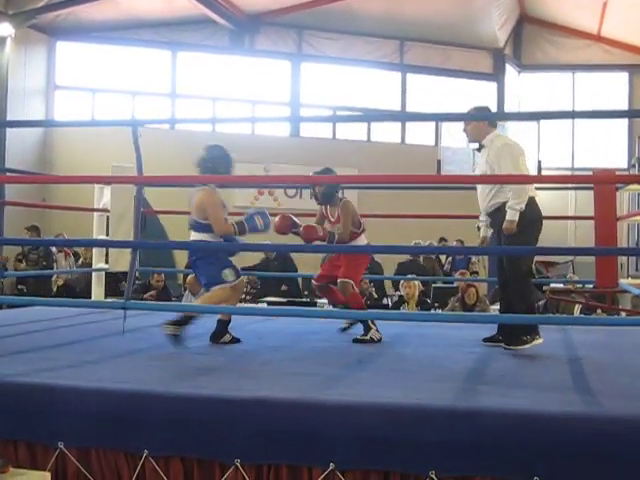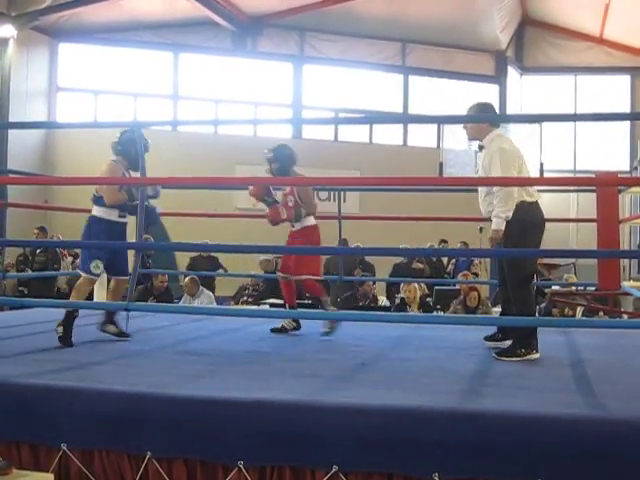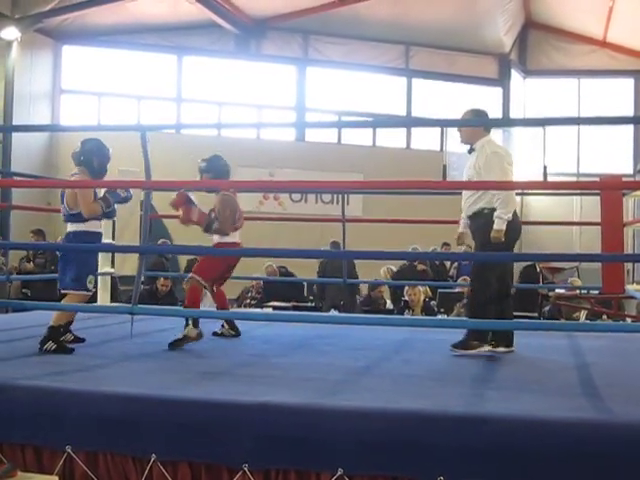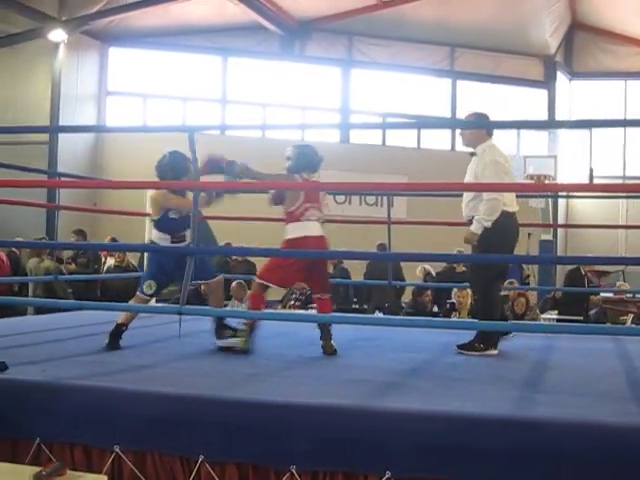
dt=0.7s
person 1, frame 1
left shoulder: (502, 146)
right shoulder: (486, 152)
left elbow: (518, 182)
left wrist: (512, 216)
right wrist: (485, 229)
left hip: (519, 216)
right hip: (503, 218)
left knee: (517, 272)
right knee: (506, 276)
left ankle: (529, 331)
right ankle: (508, 332)
person 1, frame 2
left shoulder: (499, 148)
right shoulder: (492, 148)
left elbow: (506, 189)
left wrist: (497, 225)
right wrist: (500, 224)
left hip: (520, 219)
right hip: (516, 220)
left knee: (519, 281)
right knee: (508, 279)
left ankle: (527, 345)
right ankle: (508, 331)
person 1, frame 3
left shoulder: (492, 152)
right shoulder: (477, 155)
left elbow: (504, 191)
left wrist: (500, 225)
right wrist: (463, 226)
left hip: (495, 225)
right hip: (486, 223)
left knee: (482, 281)
right knee: (498, 283)
left ankle: (477, 337)
right ankle: (502, 339)
person 1, frame 4
left shoulder: (491, 158)
right shoulder: (480, 158)
left elbow: (494, 199)
left wrist: (476, 228)
right wrist: (477, 228)
left hip: (496, 227)
right hip: (488, 228)
left knee: (486, 283)
right knee: (480, 281)
left ankle: (487, 341)
right ankle: (494, 329)
person 2, frame 1
left shoulder: (205, 191)
right shoulder: (210, 195)
right elbow: (221, 229)
right wrist: (247, 225)
left hip: (211, 248)
right hip: (205, 250)
left knee: (238, 284)
right knee: (222, 291)
left ankle: (221, 332)
right ankle: (178, 322)
person 2, frame 2
left shoulder: (126, 172)
right shoulder: (113, 168)
right elbow: (111, 199)
left wrist: (139, 207)
right wrist: (137, 192)
left hip: (116, 230)
right hip: (99, 228)
left knee: (121, 278)
right knee: (90, 277)
left ankle: (109, 321)
right ankle: (65, 323)
person 2, frame 3
left shoulder: (77, 180)
right shoulder: (82, 180)
right elbow: (88, 211)
left wrist: (106, 204)
right wrist: (110, 198)
left hip: (79, 240)
right hip: (83, 241)
left knee: (83, 291)
right knee: (79, 291)
left ankle: (63, 331)
right ankle: (49, 338)
person 2, frame 4
left shoulder: (180, 189)
right shoulder: (159, 195)
right elbow: (190, 205)
right wrist: (214, 192)
left hip: (184, 249)
right hip: (161, 252)
left knee: (215, 282)
right knee: (144, 295)
right ankle: (115, 334)
person 3, frame 1
left shoulder: (345, 206)
right shoulder: (324, 208)
left elbow: (345, 237)
right elbow: (313, 233)
left wrist: (323, 234)
right wrist: (294, 226)
left hip: (359, 251)
right hip: (341, 251)
left knee: (344, 286)
right knee: (320, 284)
left ankle: (371, 328)
person 3, frame 2
left shoulder: (299, 183)
right shoulder: (286, 184)
left elbow: (311, 210)
left wrist: (288, 214)
right wrist: (268, 199)
left hip: (307, 231)
right hip: (296, 232)
left knee: (304, 276)
right knee: (285, 275)
left ankle: (330, 313)
right ankle: (292, 321)
person 3, frame 3
left shoulder: (225, 197)
right shoulder: (222, 196)
left elbow: (225, 229)
right elbow: (213, 223)
left wrist: (200, 219)
right wrist: (191, 207)
left hip: (226, 246)
right hip: (227, 247)
left knee: (193, 283)
right knee: (212, 285)
left ankle: (192, 330)
right ankle: (230, 327)
person 3, frame 4
left shoulder: (290, 180)
left elbow: (253, 176)
left wrist: (225, 164)
right wrist: (283, 198)
left hip: (296, 243)
right hip: (319, 243)
left knee: (260, 286)
right knee: (322, 295)
left ankle: (247, 338)
right ankle: (327, 341)
